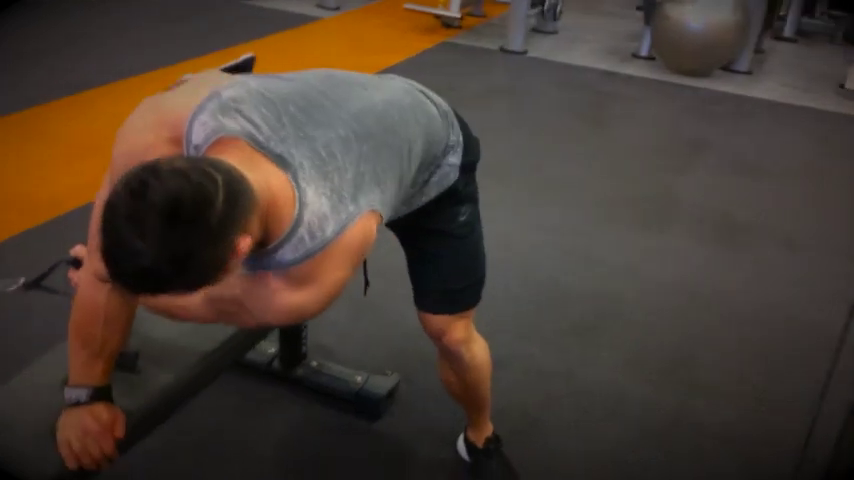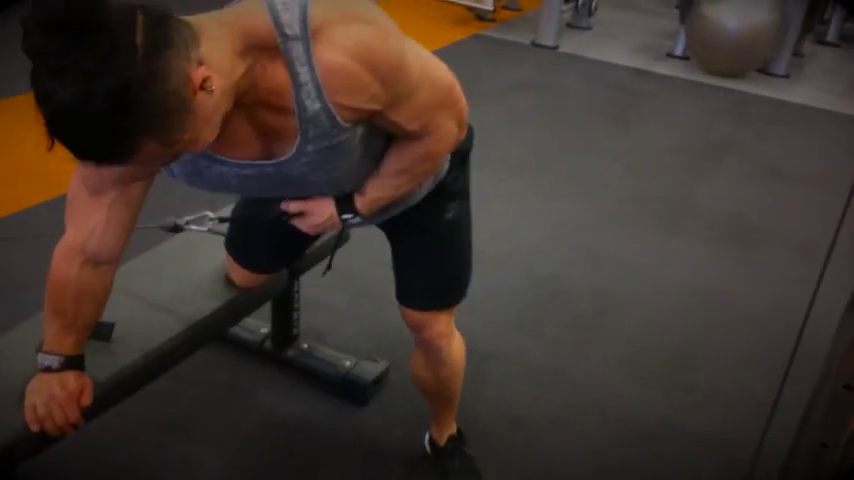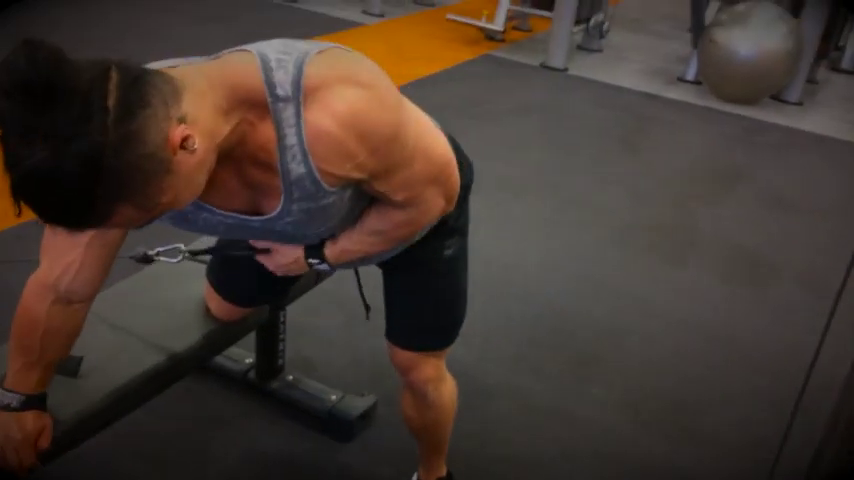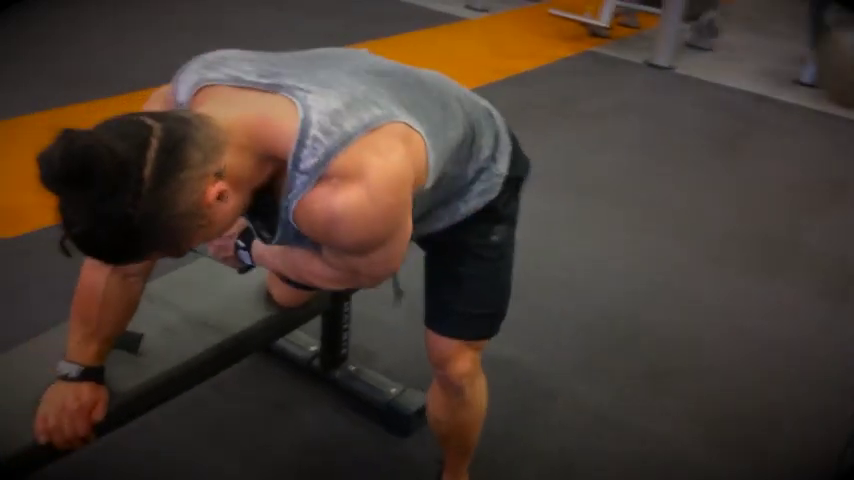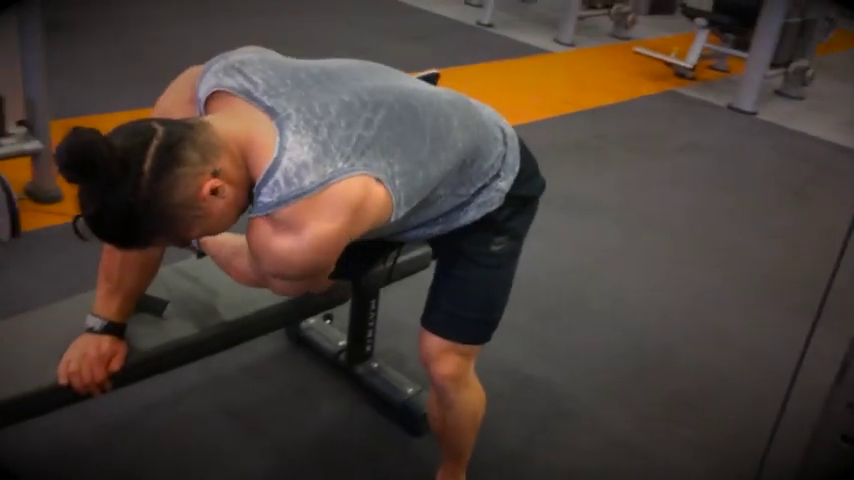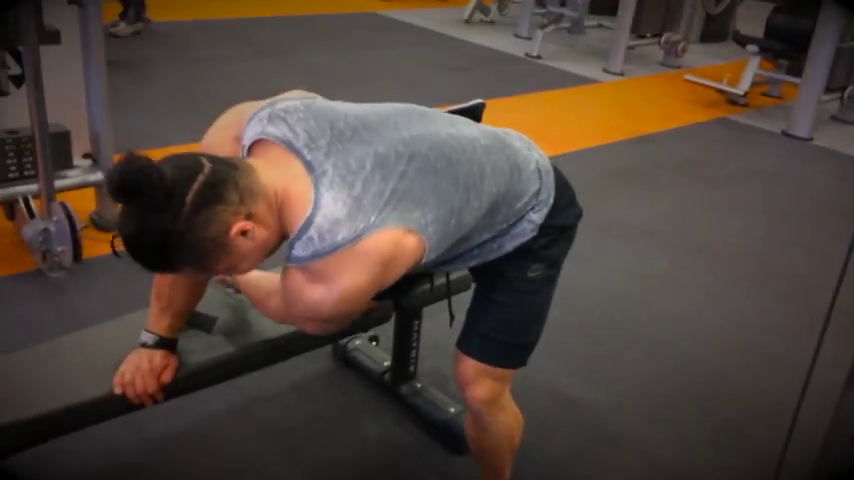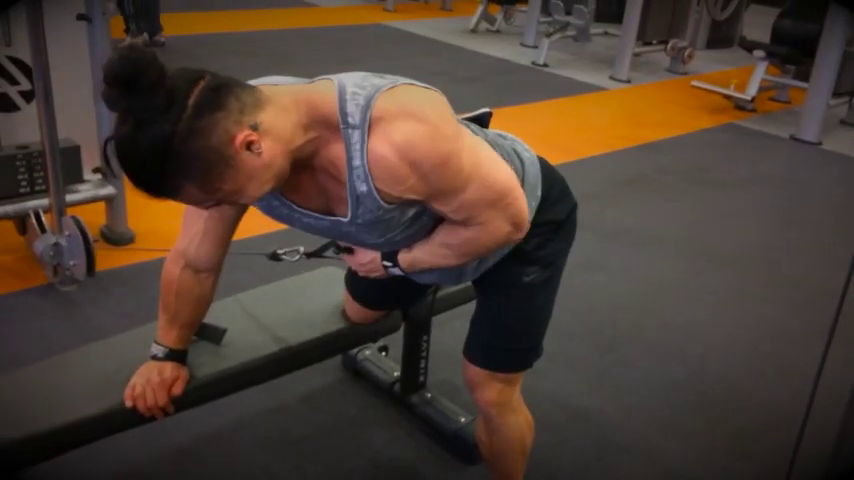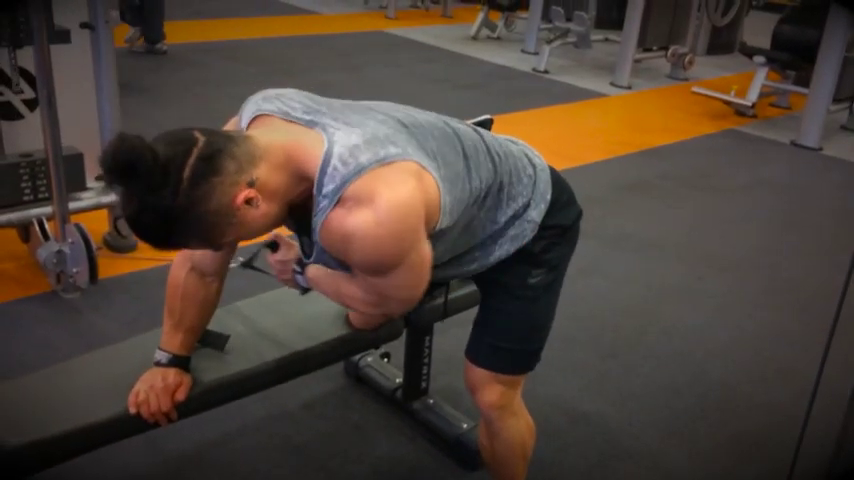
dt=0.5s
person 1, frame 1
left shoulder: (312, 274)
right shoulder: (158, 129)
left elbow: (220, 303)
right elbow: (107, 266)
left wrist: (139, 285)
right wrist: (86, 392)
left hip: (432, 165)
right hip: (341, 130)
left knee: (451, 332)
left ankle: (480, 439)
person 1, frame 2
left shoulder: (339, 50)
right shoulder: (127, 104)
left elbow: (444, 121)
right elbow: (89, 250)
left wrist: (350, 206)
right wrist: (58, 361)
left hip: (421, 171)
left knee: (430, 326)
right knee: (243, 277)
left ankle: (445, 436)
person 1, frame 3
left shoulder: (333, 114)
right shoulder: (110, 146)
left elbow: (432, 190)
right elbow: (61, 288)
left wrist: (320, 253)
left hip: (421, 195)
left knee: (417, 368)
right knee: (223, 308)
person 1, frame 4
left shoulder: (350, 194)
right shoulder: (174, 111)
left elbow: (362, 270)
right elbow: (123, 264)
left wrist: (247, 251)
right wrist: (78, 371)
left hip: (471, 183)
left knee: (453, 362)
right knee: (286, 294)
person 1, frame 5
left shoulder: (298, 229)
right shoulder: (196, 93)
left elbow: (269, 274)
right elbow: (145, 212)
left wrist: (205, 241)
right wrist: (104, 324)
left hip: (489, 186)
right hip: (414, 151)
left knee: (444, 364)
right knee: (317, 277)
person 1, frame 6
left shoulder: (333, 276)
right shoulder: (242, 130)
left elbow: (319, 319)
right elbow: (190, 241)
left wrist: (236, 279)
right wrist: (158, 339)
left hip: (528, 217)
right hip: (453, 180)
left knee: (480, 388)
person 1, frame 7
left shoulder: (395, 139)
right shoulder: (230, 126)
left elbow: (503, 218)
right elbow: (194, 260)
left wrist: (397, 260)
right wrist: (168, 351)
left hip: (525, 216)
right hip: (424, 221)
left knee: (490, 391)
right knee: (360, 313)
person 1, frame 8
left shoulder: (366, 216)
right shoulder: (236, 144)
left elbow: (393, 298)
right elbow: (200, 264)
left wrist: (304, 272)
right wrist: (170, 359)
left hip: (528, 220)
right hip: (449, 213)
left knee: (490, 393)
right knee: (362, 319)
